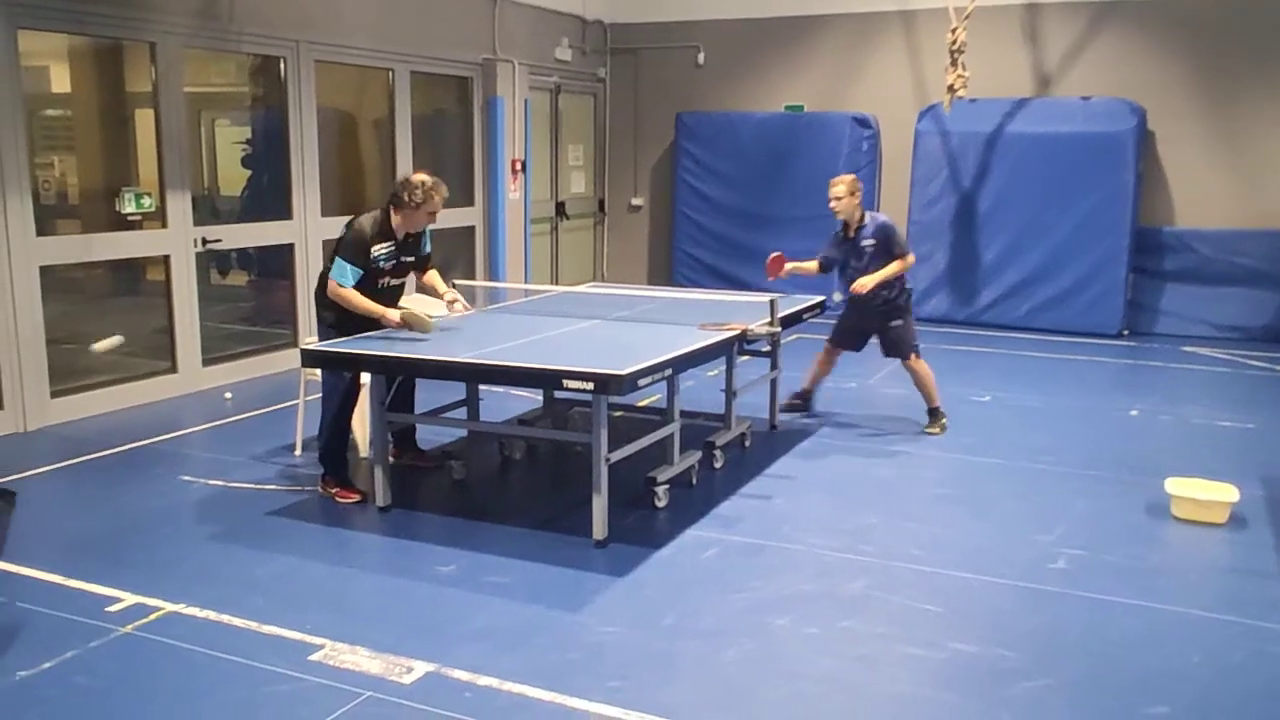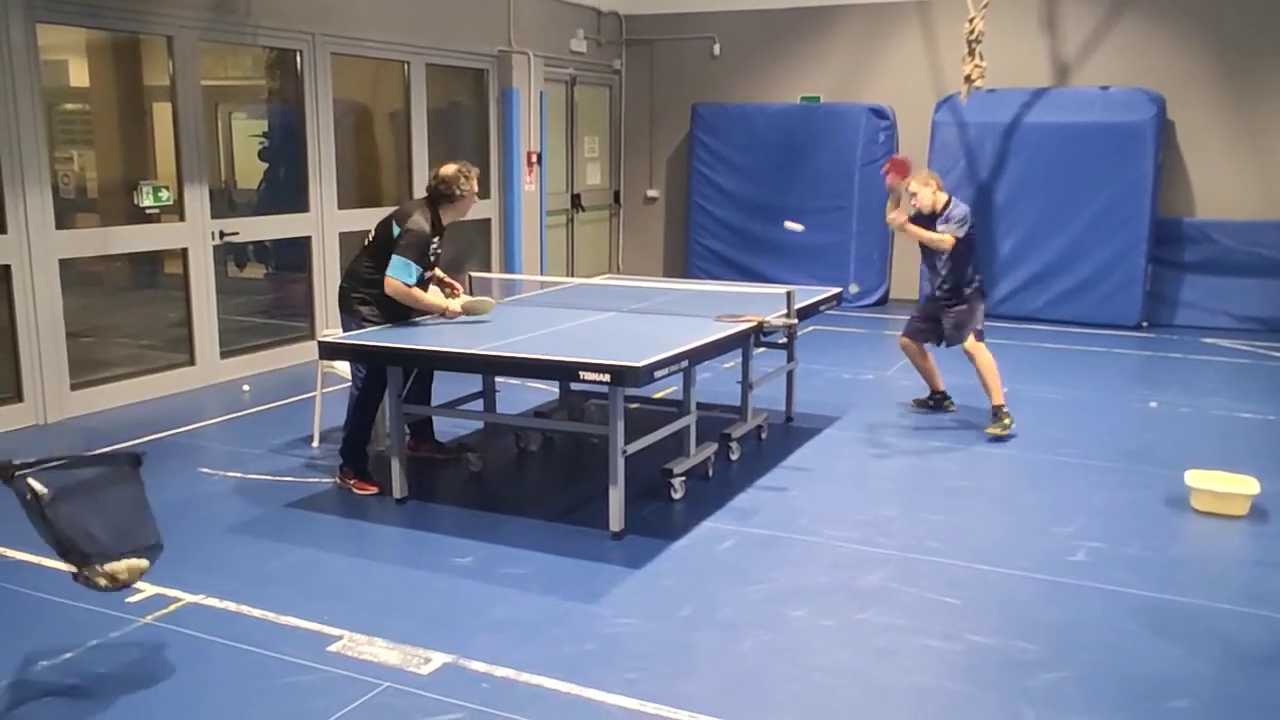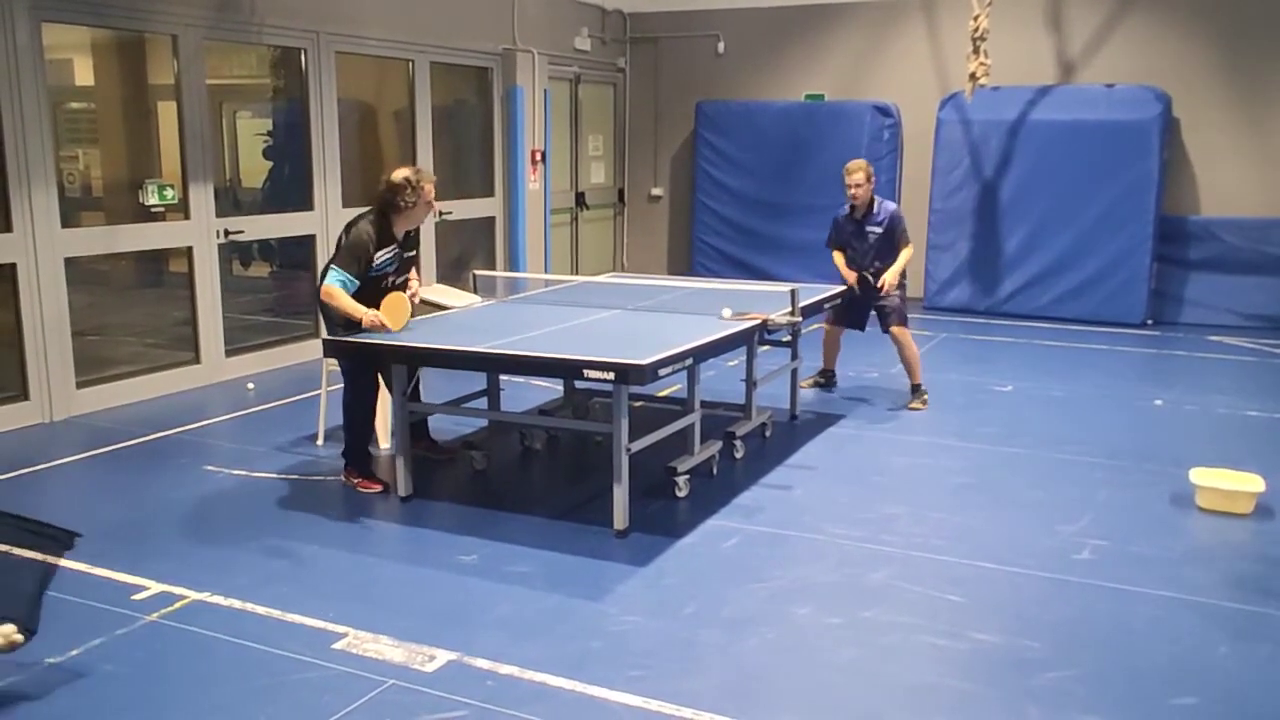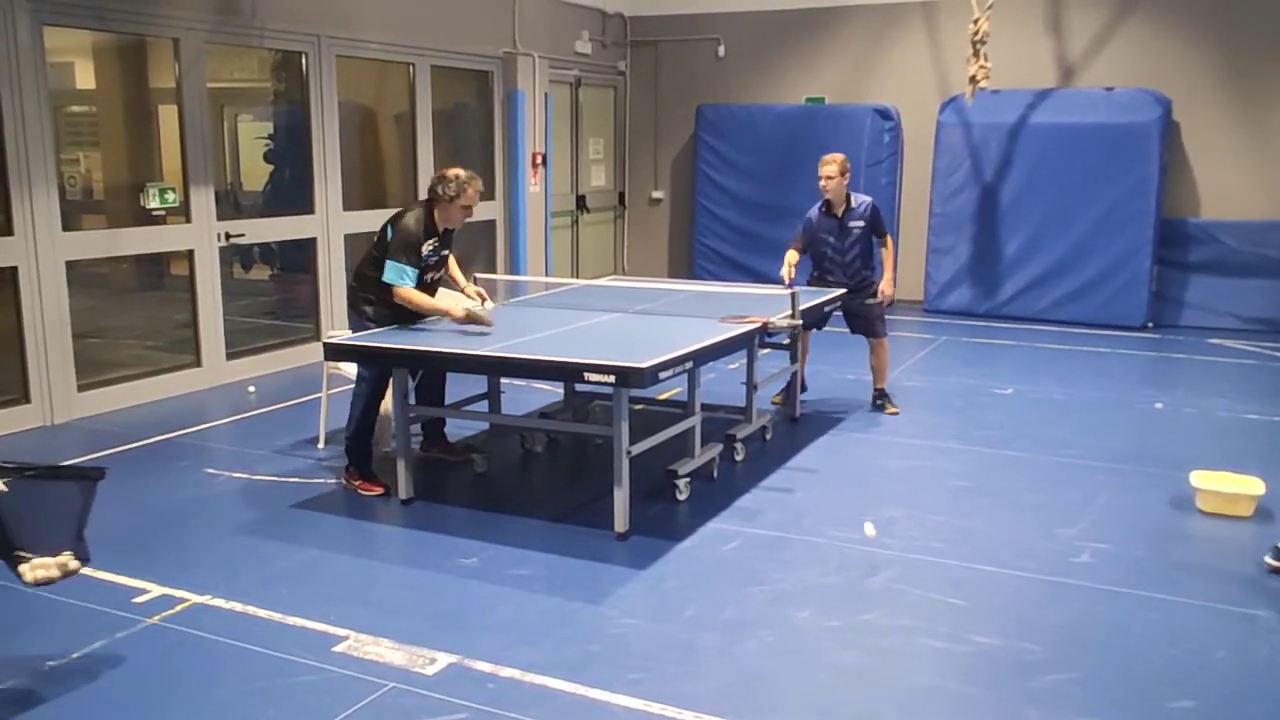
dt=1s
person 1, frame 1
left shoulder: (417, 232)
right shoulder: (364, 231)
left elbow: (425, 268)
right elbow: (335, 288)
left wrist: (446, 293)
right wrist: (381, 313)
left hip: (383, 312)
right hip: (342, 314)
left knee: (401, 375)
right knee: (342, 390)
left ankle: (404, 446)
right ankle: (332, 475)
person 1, frame 2
left shoulder: (433, 218)
right shoulder: (418, 228)
right elbow: (395, 286)
left wrist: (440, 278)
right wrist: (440, 306)
left hip: (399, 306)
right hip: (366, 304)
left knee: (419, 367)
right knee: (371, 382)
left ankle: (421, 438)
right ankle: (351, 467)
person 1, frame 3
left shoulder: (410, 227)
right shoulder: (363, 236)
right elbow: (328, 291)
left wrist: (413, 282)
right wrist: (365, 315)
right hip: (348, 314)
left knee: (406, 373)
right knee: (362, 384)
left ankle: (418, 437)
right ankle: (356, 466)
person 1, frame 4
left shoulder: (445, 224)
right shoulder: (409, 229)
left elbow: (444, 257)
right elbow: (401, 292)
left wrist: (464, 284)
right wrist: (447, 309)
left hip: (410, 309)
right hip: (375, 307)
left knee: (433, 366)
right knee: (374, 381)
left ankle: (434, 439)
right ankle: (357, 467)
person 2, frame 1
left shoulder: (881, 225)
right shoulder: (840, 236)
left elbow: (907, 259)
right elbow: (821, 266)
left wrist: (874, 279)
right wrist: (792, 268)
left hip: (893, 304)
right hip: (860, 305)
left knee: (910, 358)
right knee: (832, 349)
left ankle: (936, 412)
right ankle: (805, 396)
person 2, frame 2
left shoulder: (960, 211)
right shoulder: (926, 215)
left elbow: (946, 242)
right elbow: (894, 223)
left wrist: (911, 229)
right wrist: (896, 194)
left hip: (963, 295)
right hip: (937, 295)
left knee: (972, 344)
right knee: (908, 341)
left ankle: (1000, 411)
right ankle: (940, 396)
person 2, frame 3
left shoulder: (890, 212)
right shoulder: (842, 217)
left elbow: (906, 248)
right elbow: (837, 250)
left wrist: (893, 271)
right wrist: (846, 272)
left hip: (886, 284)
right hip: (856, 283)
left knee: (899, 332)
right knee: (832, 327)
left ankle: (918, 390)
right ankle: (827, 374)
person 2, frame 4
left shoulder: (867, 207)
right shoulder: (814, 217)
left elbow: (884, 242)
right elbow: (797, 248)
left wrist: (887, 278)
right wrist: (788, 263)
left hip: (861, 286)
right hip: (822, 284)
left knee: (877, 337)
right knee: (798, 329)
left ankle: (879, 394)
right ankle: (795, 382)
